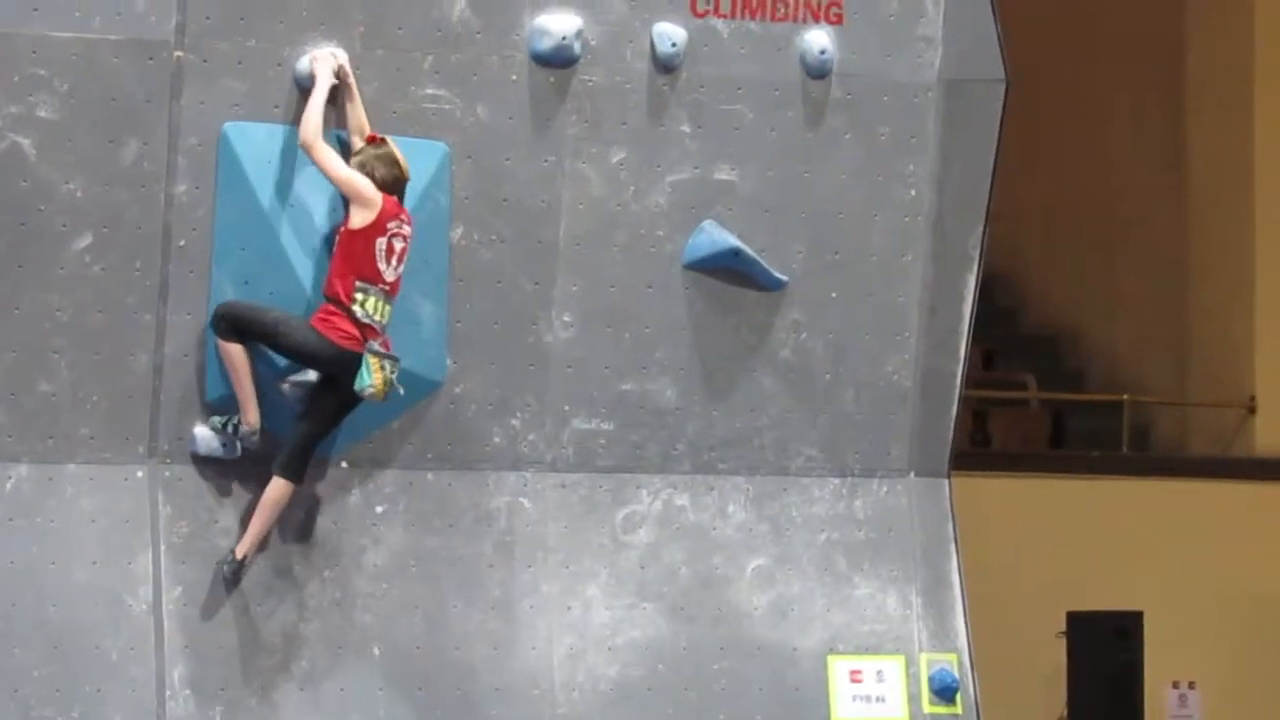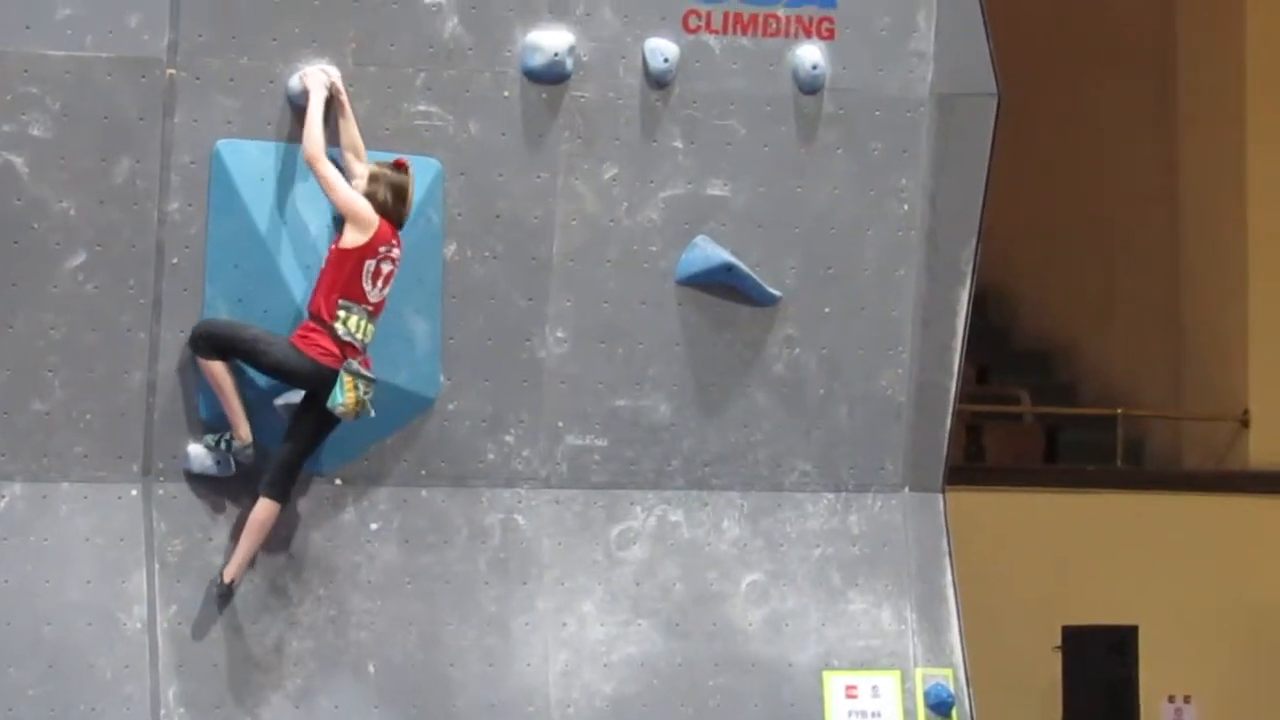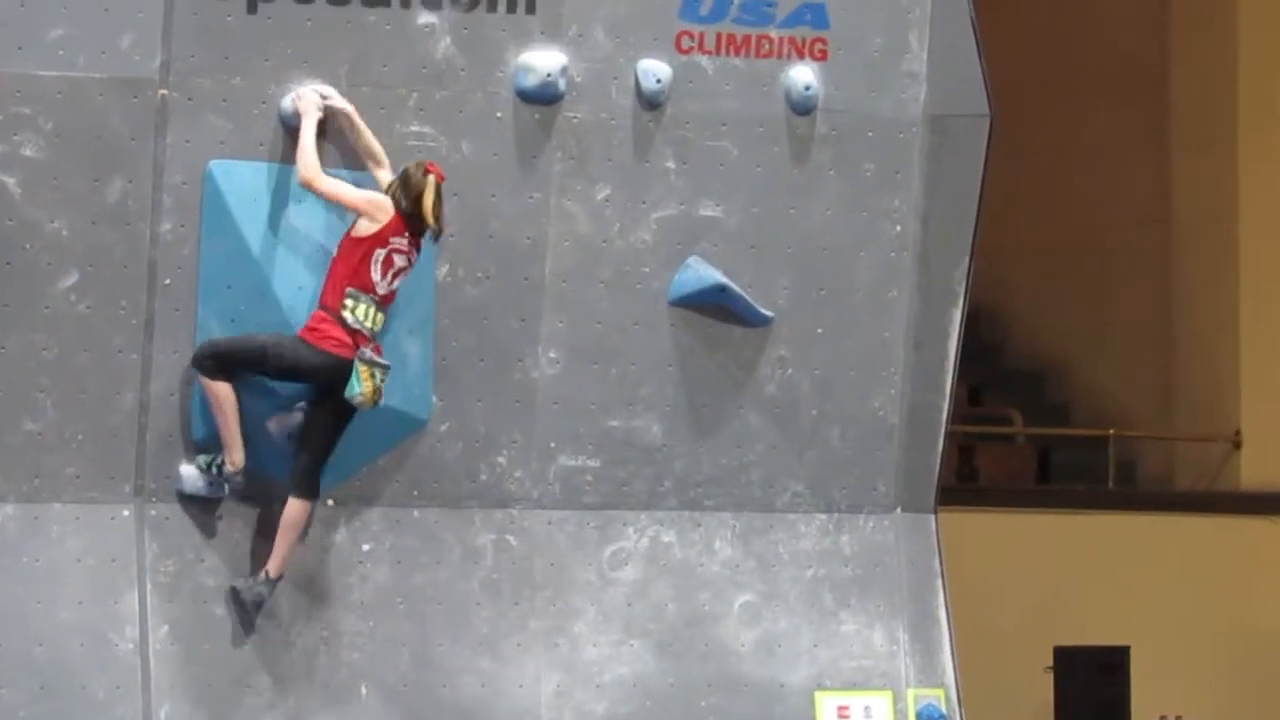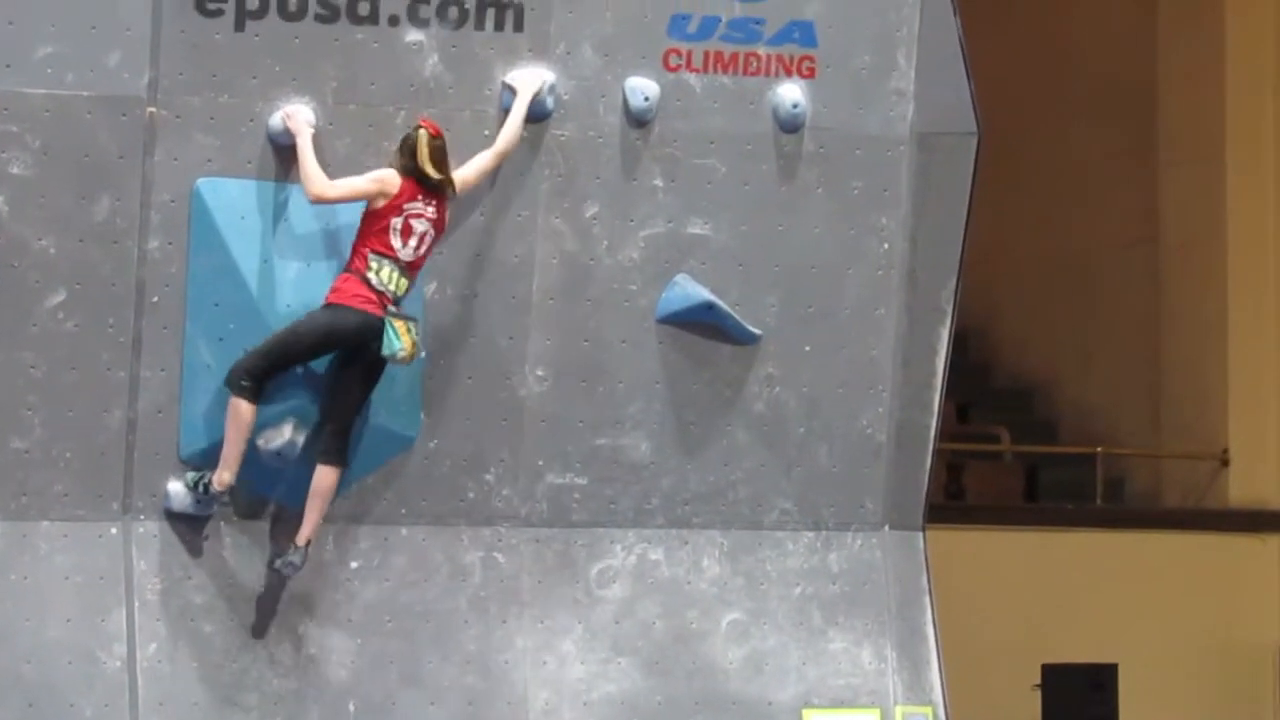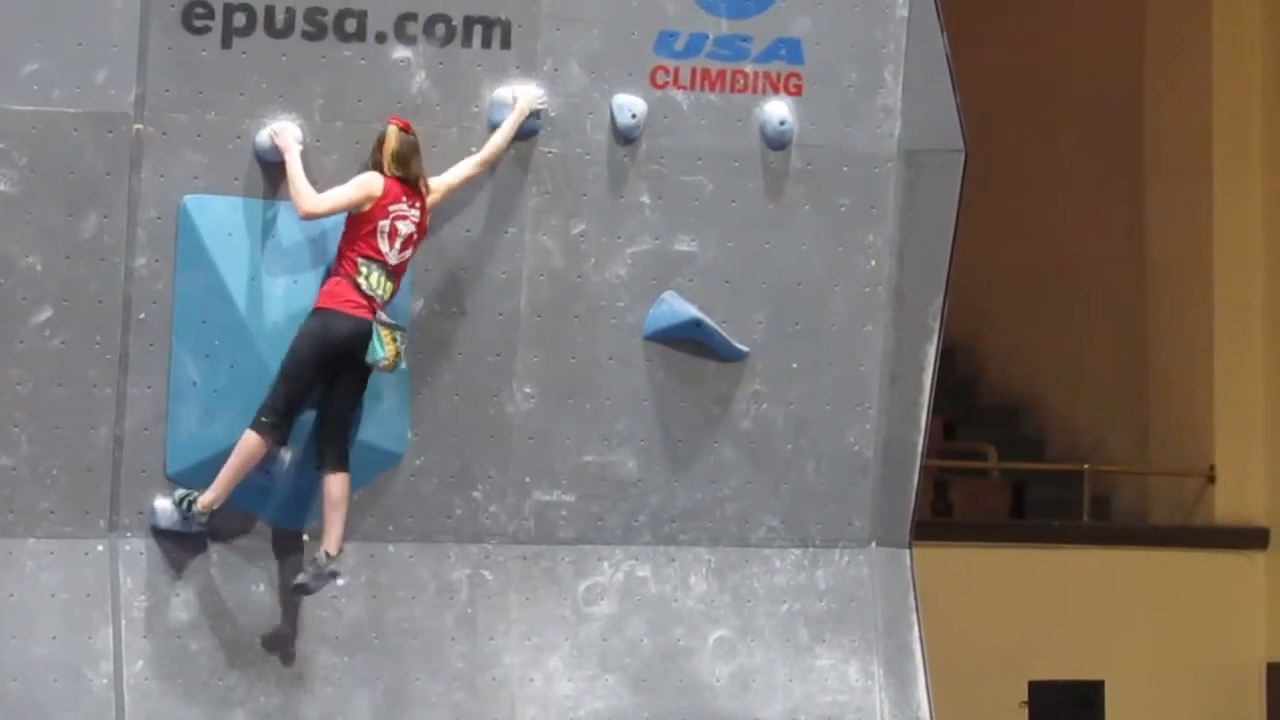
dt=0.5s
person 1, frame 1
left shoulder: (371, 198)
right shoulder: (400, 215)
left elbow: (310, 142)
right elbow: (364, 141)
left wrist: (322, 81)
right wrist: (348, 85)
left hip: (333, 342)
right hip: (364, 357)
left knee: (226, 316)
right knee: (297, 451)
left ankle: (247, 423)
right ankle: (242, 554)
person 1, frame 2
left shoulder: (366, 220)
right shoulder: (390, 238)
left elbow: (314, 157)
right elbow: (355, 158)
left wrist: (317, 94)
right wrist: (341, 101)
left hip: (311, 358)
right hip: (347, 376)
left knee: (205, 335)
right knee: (281, 473)
left ankle: (239, 438)
right ankle: (229, 577)
person 1, frame 3
left shoulder: (382, 210)
right shoulder: (414, 231)
left elbow: (310, 176)
right elbow: (380, 163)
left wrist: (309, 117)
right wrist: (346, 114)
left hip: (323, 350)
right hip: (359, 368)
left knee: (210, 356)
right knee: (307, 470)
left ankle: (232, 464)
right ankle: (266, 578)
person 1, frame 4
left shoulder: (389, 183)
right shoulder: (448, 193)
left elbow: (319, 191)
right elbow: (501, 148)
left wrist: (303, 137)
right wrist: (524, 94)
left hip: (348, 310)
right hip: (384, 326)
left knee: (247, 374)
right knee: (335, 436)
left ankle: (217, 484)
right ankle: (299, 547)
person 1, frame 5
left shoulder: (372, 185)
right shoulder: (428, 194)
left elbow: (307, 205)
right elbow: (484, 157)
left wrist: (290, 151)
right wrist: (520, 109)
left hip: (336, 316)
right hip: (371, 329)
left knee: (275, 413)
right knee: (333, 441)
left ankle: (200, 505)
right ankle: (327, 555)
